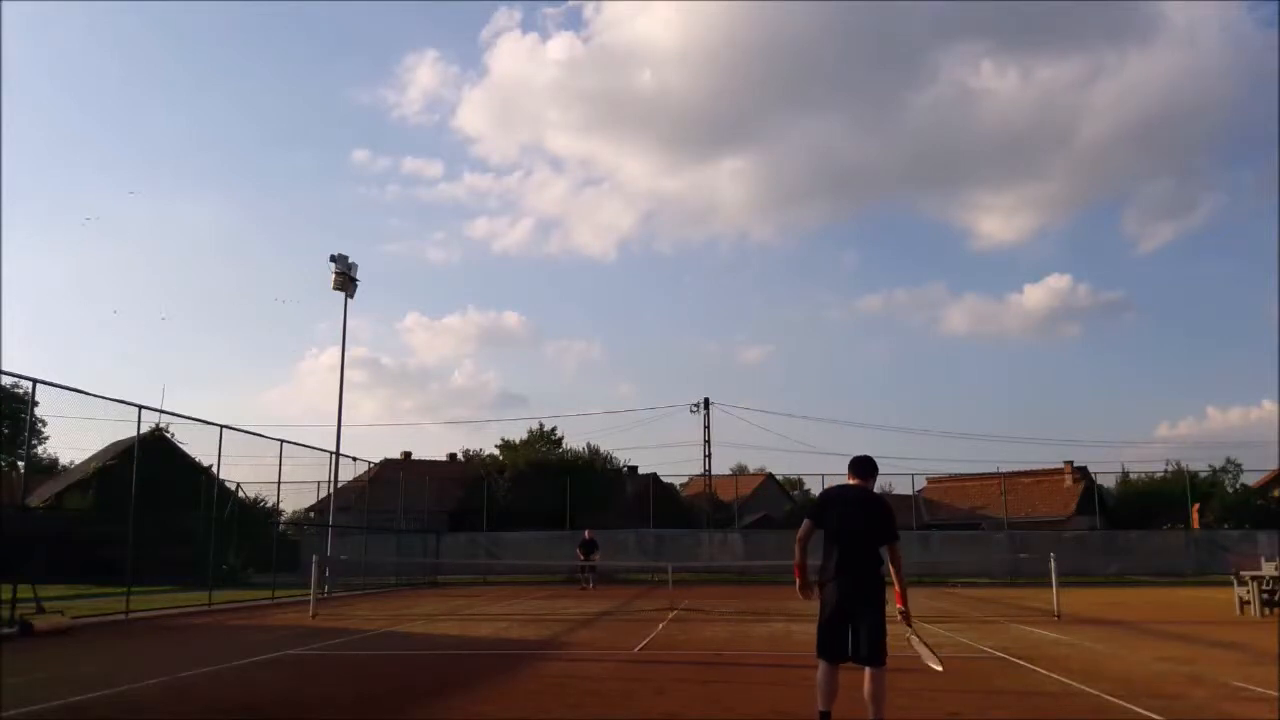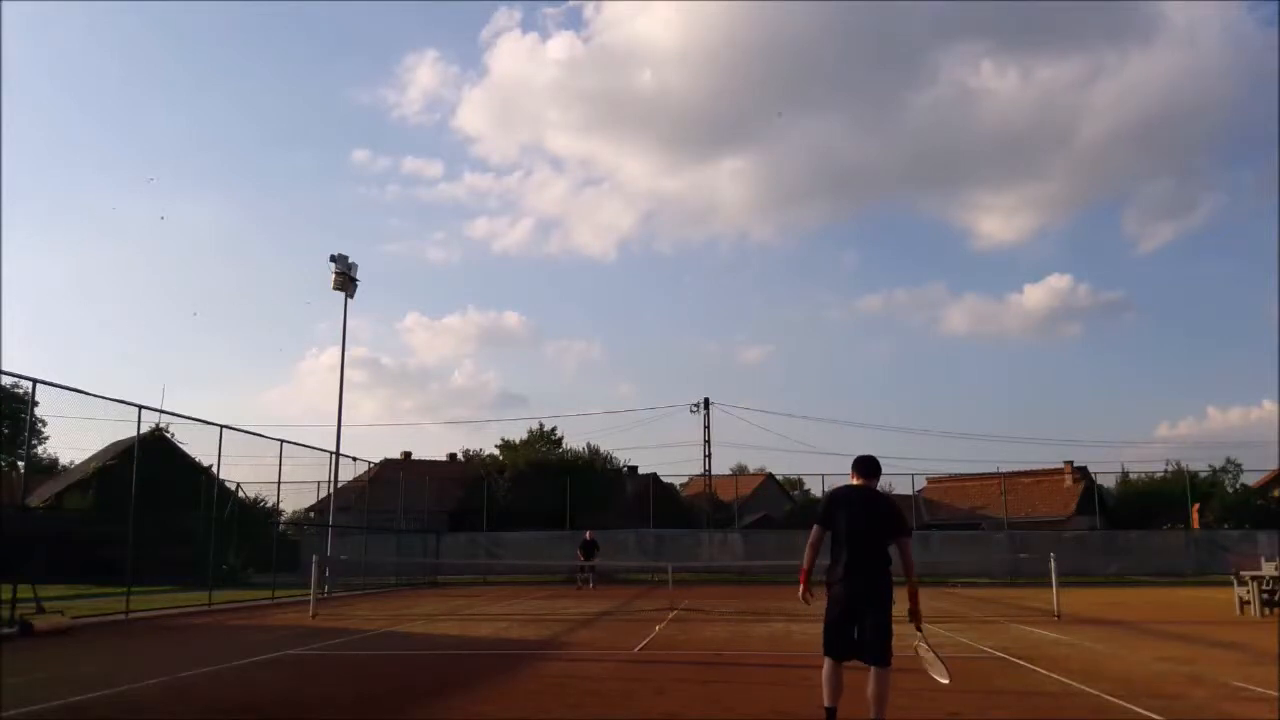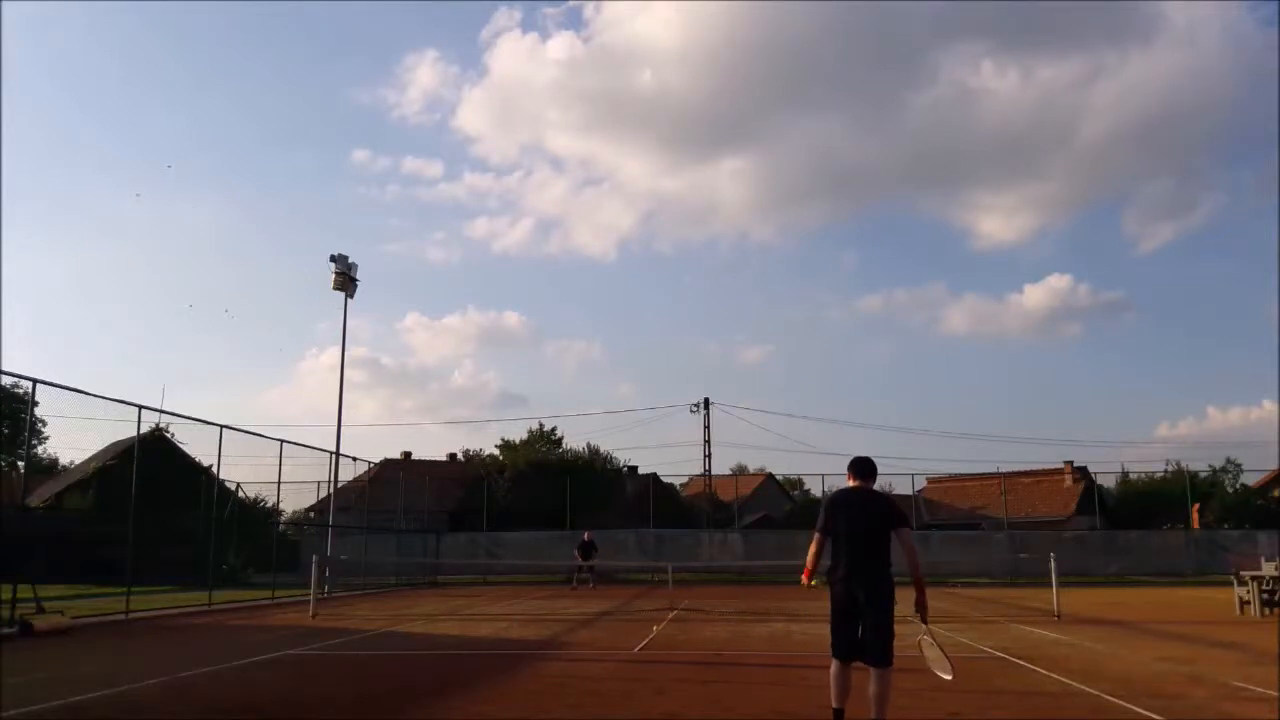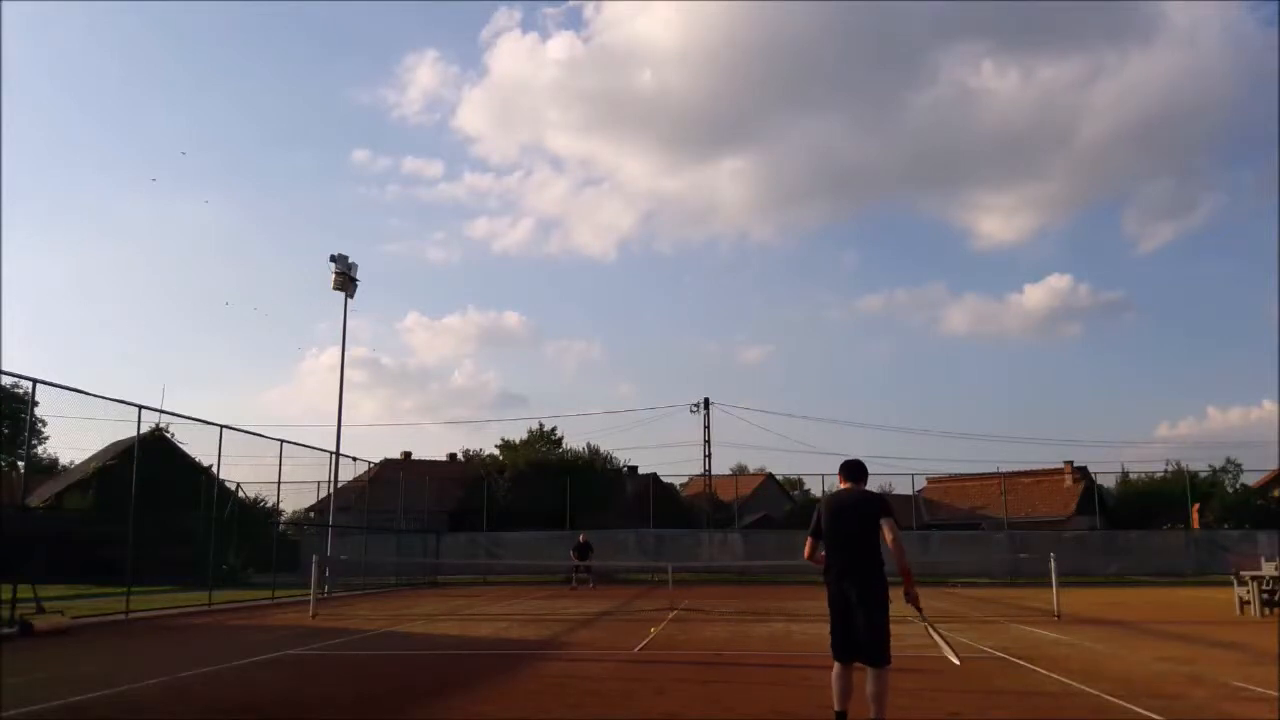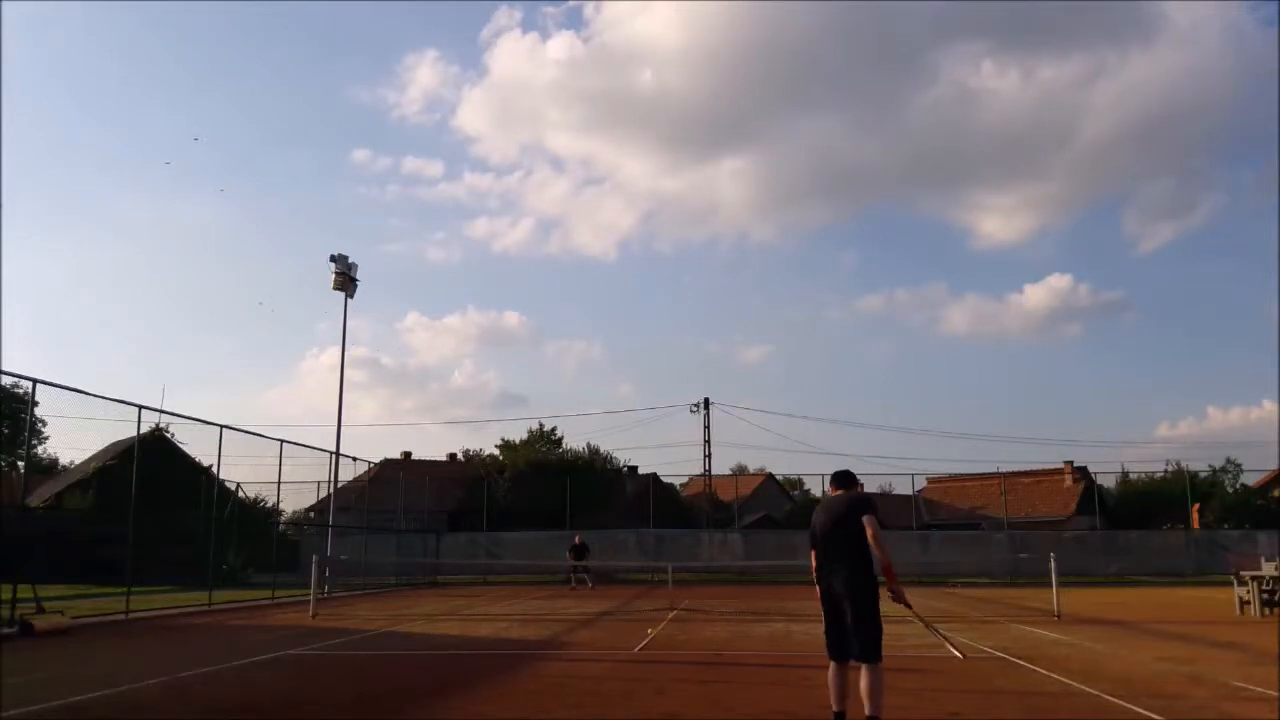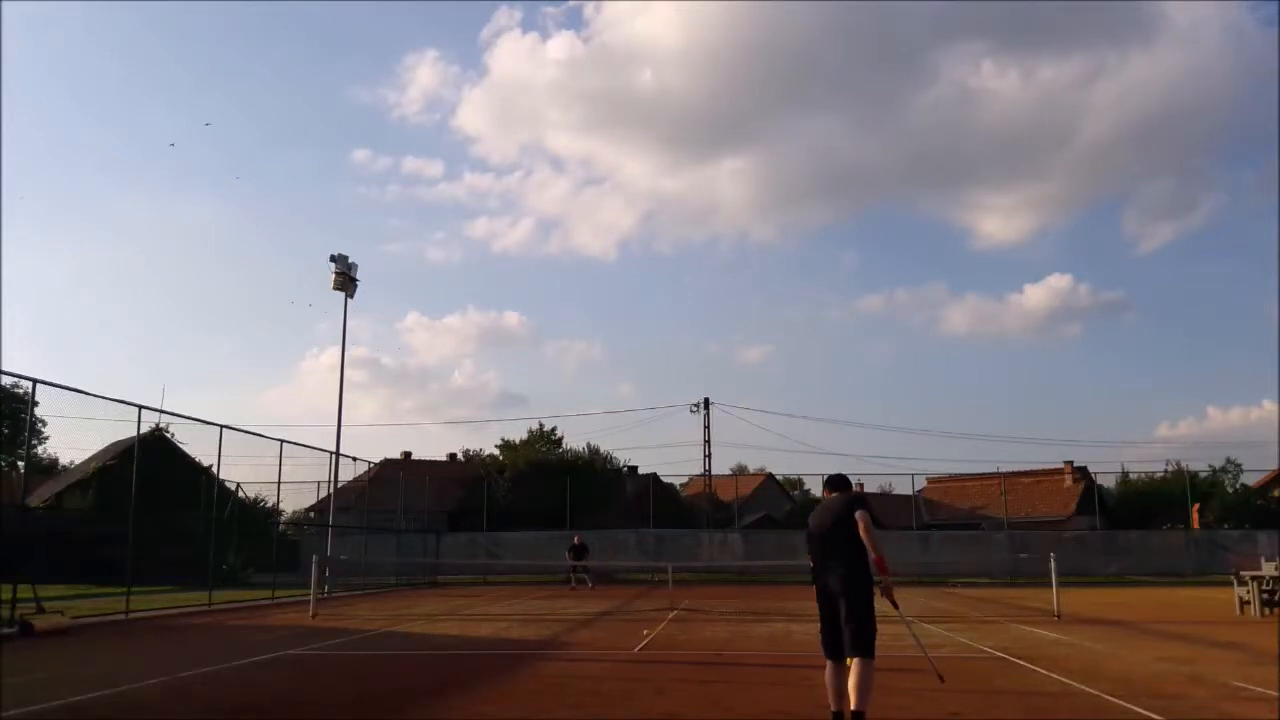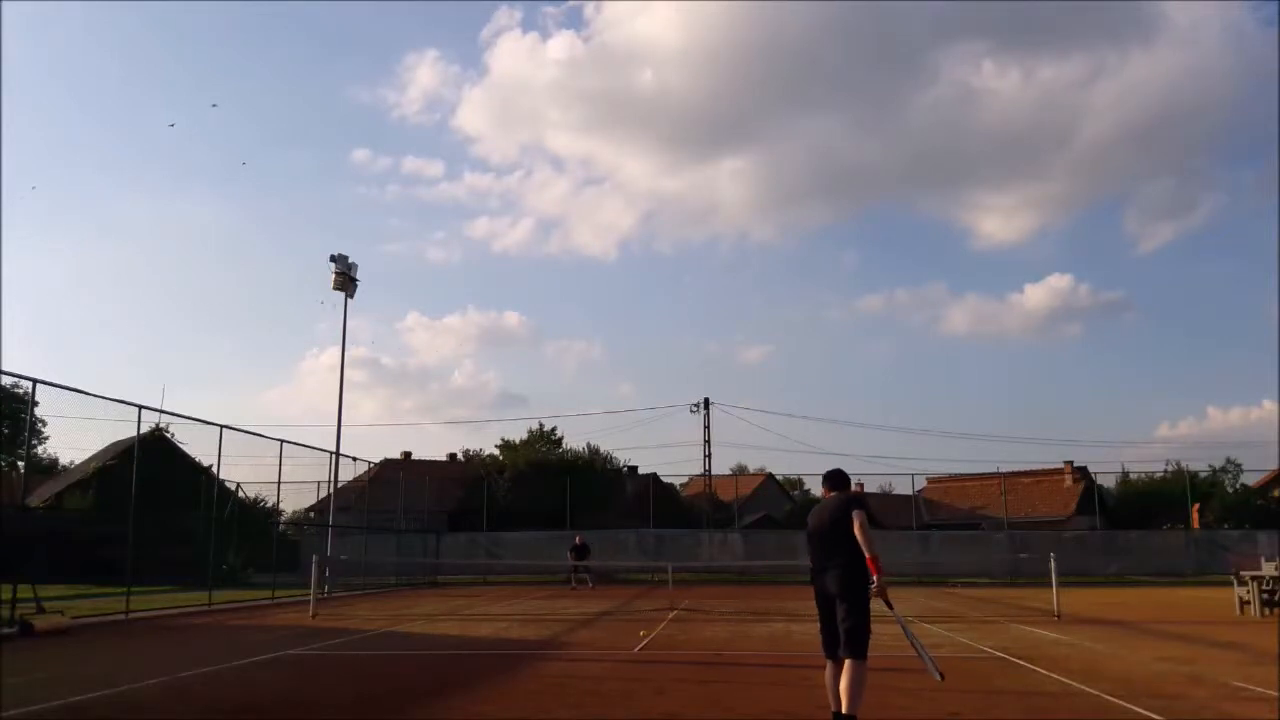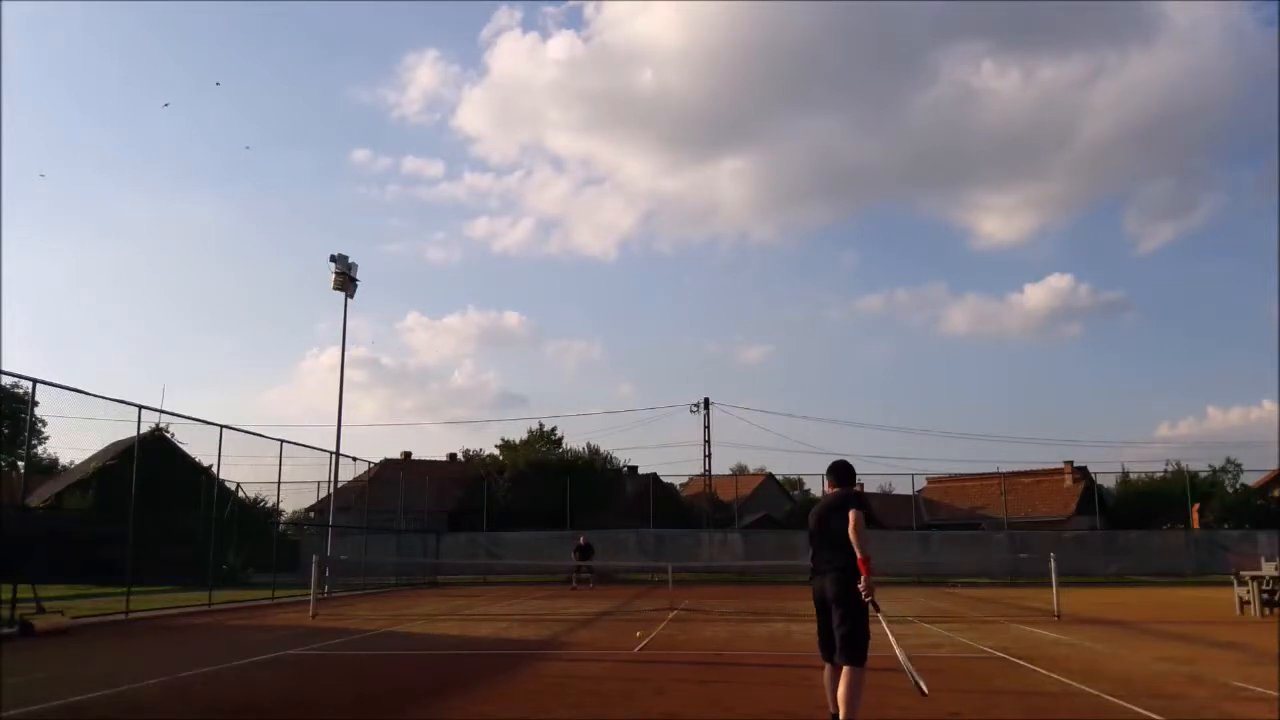
dt=0.2s
person 1, frame 1
left shoulder: (828, 496)
right shoulder: (882, 506)
left elbow: (802, 538)
right elbow: (895, 560)
left wrist: (800, 574)
right wrist: (902, 602)
left hip: (833, 583)
right hip: (869, 585)
left knee: (828, 659)
right knee: (874, 662)
person 1, frame 2
left shoulder: (834, 497)
right shoulder: (889, 505)
left elbow: (814, 542)
right elbow: (906, 557)
left wrist: (804, 581)
right wrist: (914, 600)
left hip: (840, 583)
right hip: (877, 585)
left knee: (833, 656)
right knee: (879, 663)
person 1, frame 3
left shoulder: (833, 501)
right shoulder: (887, 503)
left elbow: (816, 549)
right elbow: (909, 547)
left wrist: (807, 574)
right wrist: (920, 591)
left hip: (841, 584)
right hip: (877, 585)
left knee: (841, 658)
right knee: (880, 663)
person 1, frame 4
left shoulder: (826, 503)
right shoulder: (875, 500)
left elbow: (809, 553)
right elbow: (893, 538)
right wrist: (908, 582)
left hip: (837, 586)
right hip: (869, 583)
left knee: (842, 660)
right knee: (877, 662)
person 1, frame 5
left shoulder: (819, 510)
right shoulder: (861, 499)
right elbow: (872, 533)
right wrist: (891, 577)
left hip: (828, 584)
right hip: (857, 581)
left knee: (838, 658)
right knee: (869, 659)
person 1, frame 6
left shoulder: (815, 515)
right shoulder: (856, 499)
right elbow: (864, 526)
left wrist: (821, 604)
right wrist: (882, 569)
left hip: (823, 584)
right hip: (852, 578)
left knee: (834, 658)
right knee: (861, 655)
person 1, frame 7
left shoulder: (814, 514)
right shoulder: (854, 499)
right elbow: (860, 526)
right wrist: (875, 569)
left hip: (822, 584)
right hip: (850, 579)
left knee: (834, 658)
right knee: (855, 658)
person 1, frame 8
left shoulder: (817, 509)
right shoulder: (855, 497)
right elbow: (855, 526)
right wrist: (866, 569)
left hip: (820, 584)
right hip: (846, 582)
left knee: (832, 660)
right knee: (853, 662)
